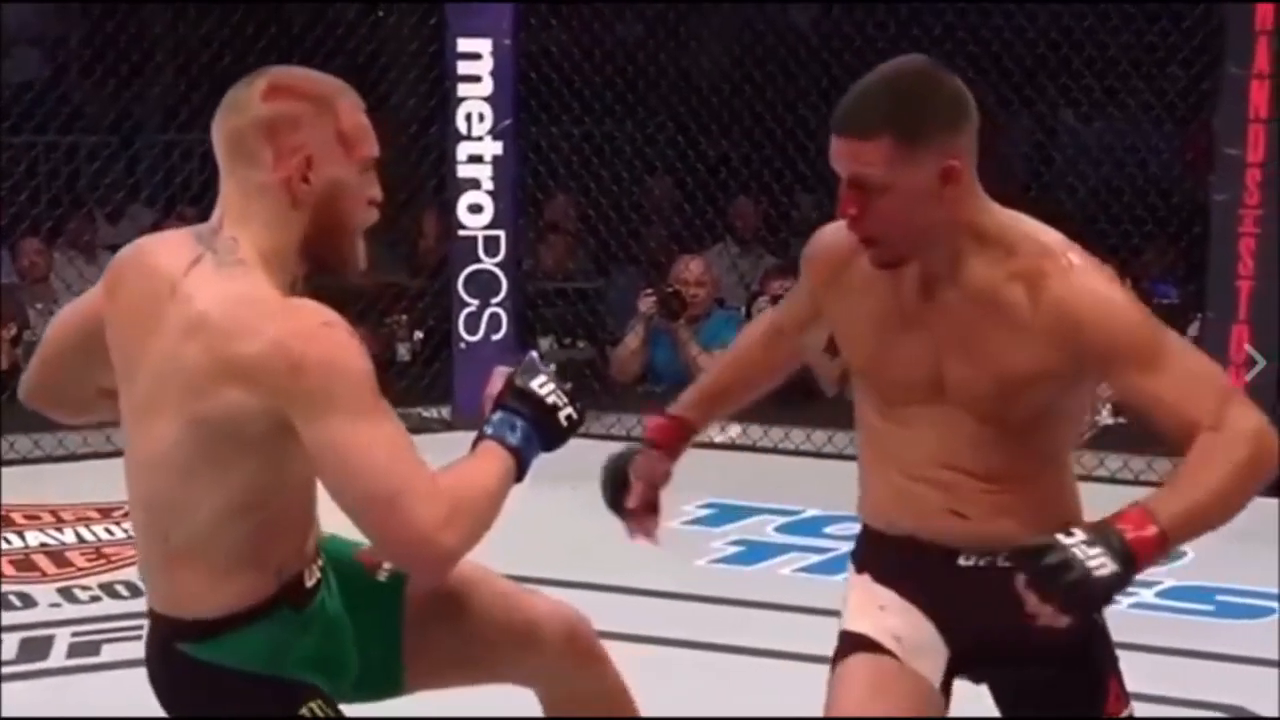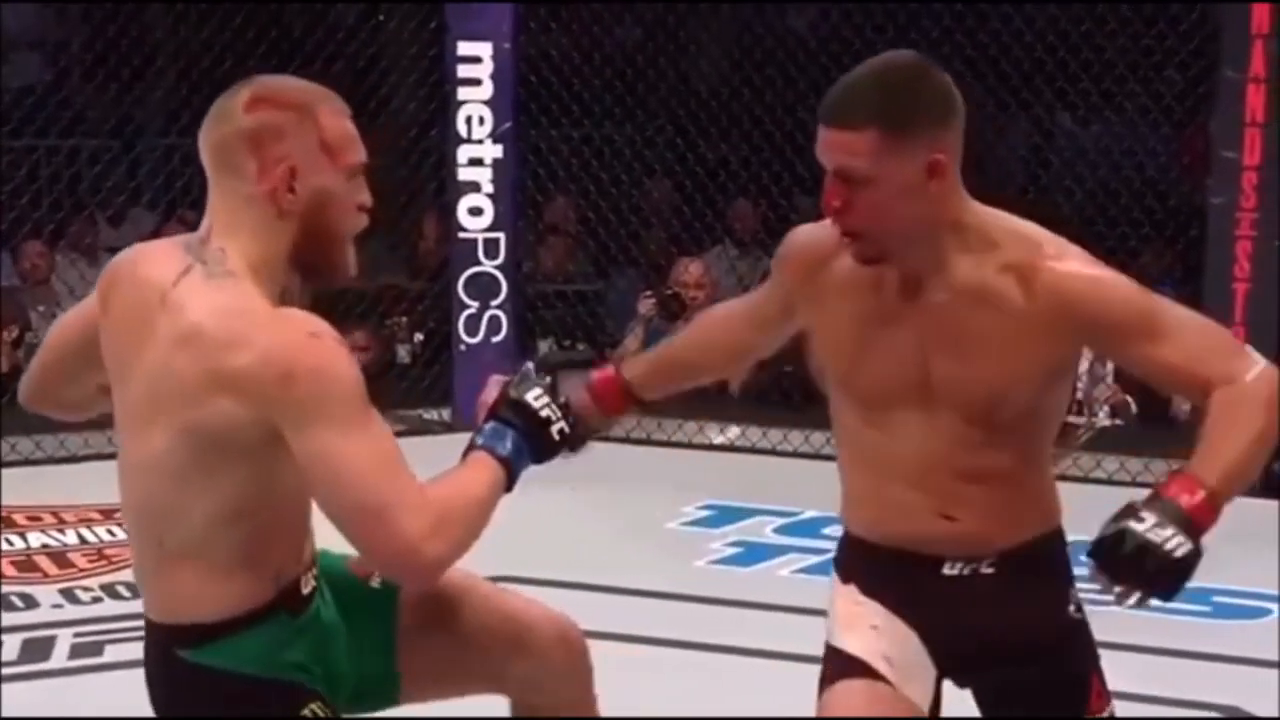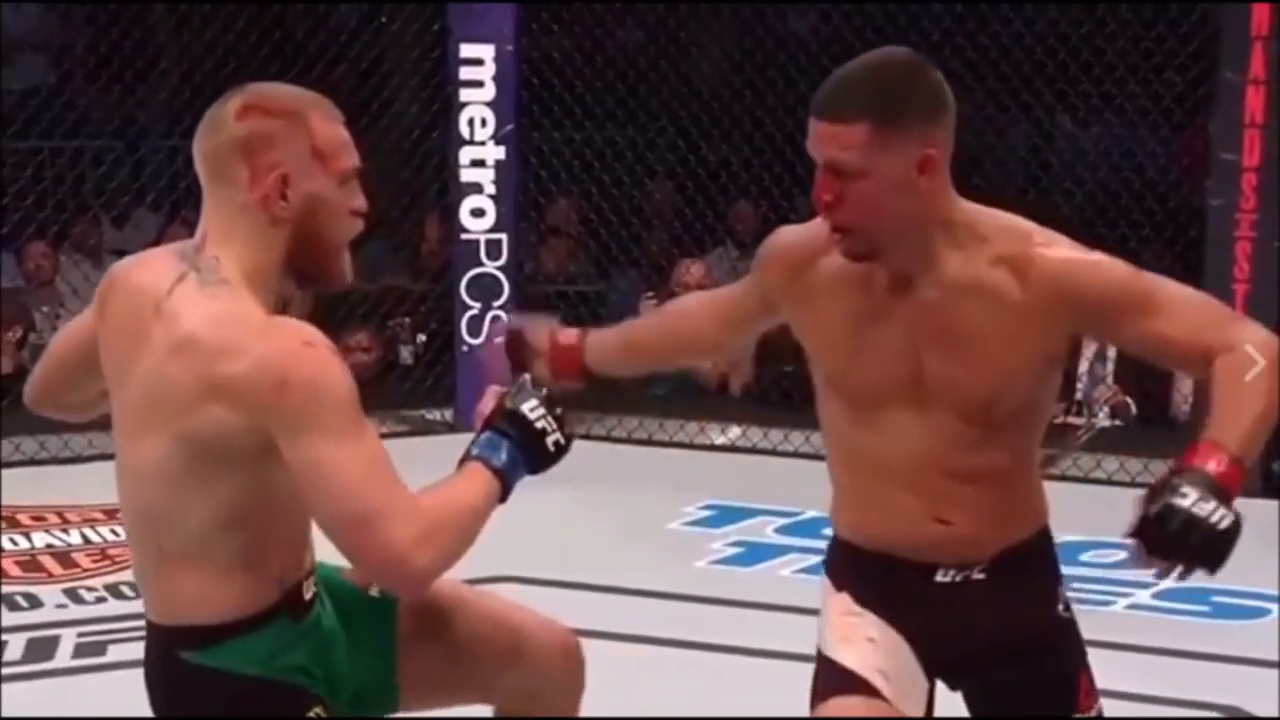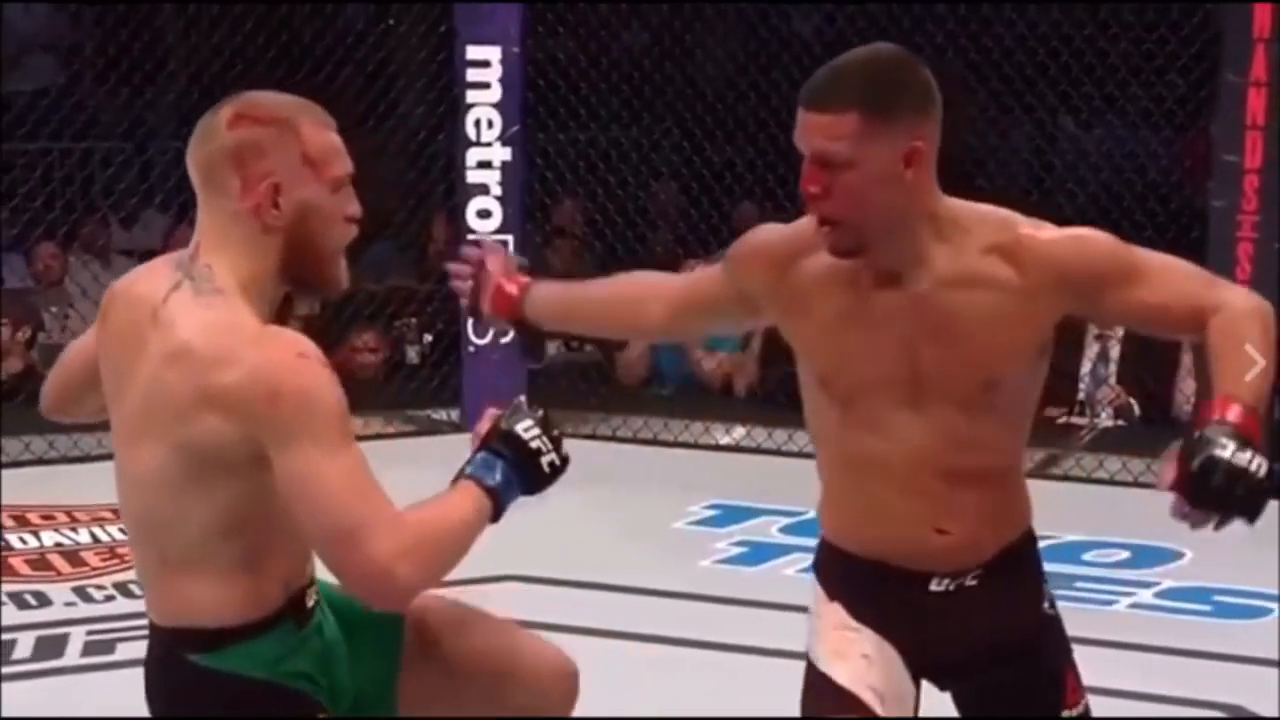
dt=0.2s
person 1, frame 1
left shoulder: (1062, 291)
right shoulder: (836, 258)
right elbow: (780, 334)
left wrist: (1126, 543)
right wrist: (668, 434)
left hip: (1038, 587)
right hip: (896, 575)
person 1, frame 2
left shoulder: (1052, 284)
right shoulder: (813, 261)
right elbow: (743, 325)
left wrist: (1182, 509)
right wrist: (617, 388)
left hip: (1023, 585)
right hip: (880, 586)
person 1, frame 3
left shoulder: (1045, 275)
right shoulder: (798, 263)
right elbow: (718, 319)
left wrist: (1209, 478)
right wrist: (577, 353)
left hip: (1014, 587)
right hip: (870, 590)
person 1, frame 4
left shoulder: (1035, 262)
right shoulder: (780, 263)
right elbow: (667, 302)
right wrist: (520, 297)
left hip: (1002, 590)
right hip: (861, 596)
person 2, frame 1
left shoulder: (147, 265)
right shoulder: (293, 337)
left elbow: (46, 388)
right elbow: (428, 538)
right wrist: (513, 435)
right hip: (241, 661)
left knee: (560, 641)
person 2, frame 2
left shoulder: (139, 274)
right shoulder: (283, 347)
left elbow: (43, 391)
right elbow: (416, 548)
right wrist: (503, 445)
left hip: (303, 600)
left knee: (552, 650)
person 2, frame 3
left shoulder: (137, 282)
right shoulder: (277, 355)
left elbow: (47, 393)
right elbow: (405, 557)
right wrist: (499, 455)
left hip: (304, 613)
left knee: (546, 660)
person 2, frame 4
left shoulder: (142, 292)
right shoulder: (269, 365)
left elbow: (61, 399)
right elbow: (389, 571)
right wrist: (493, 474)
left hip: (300, 624)
